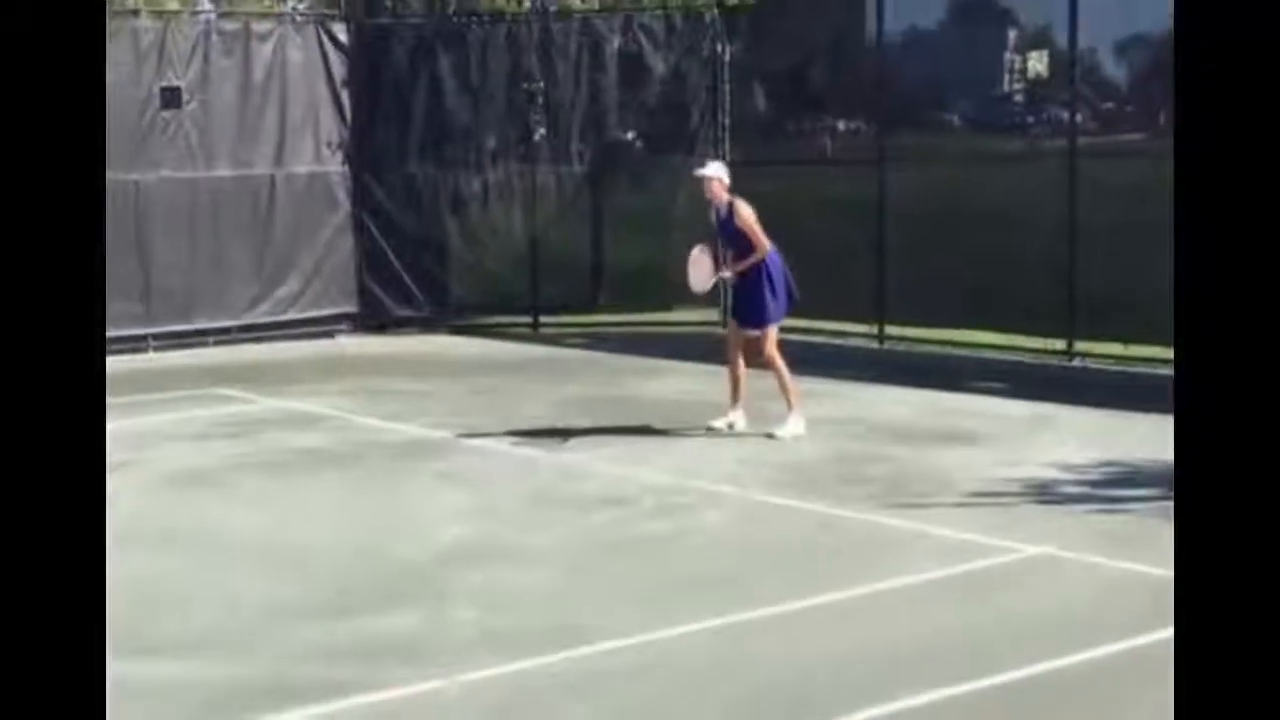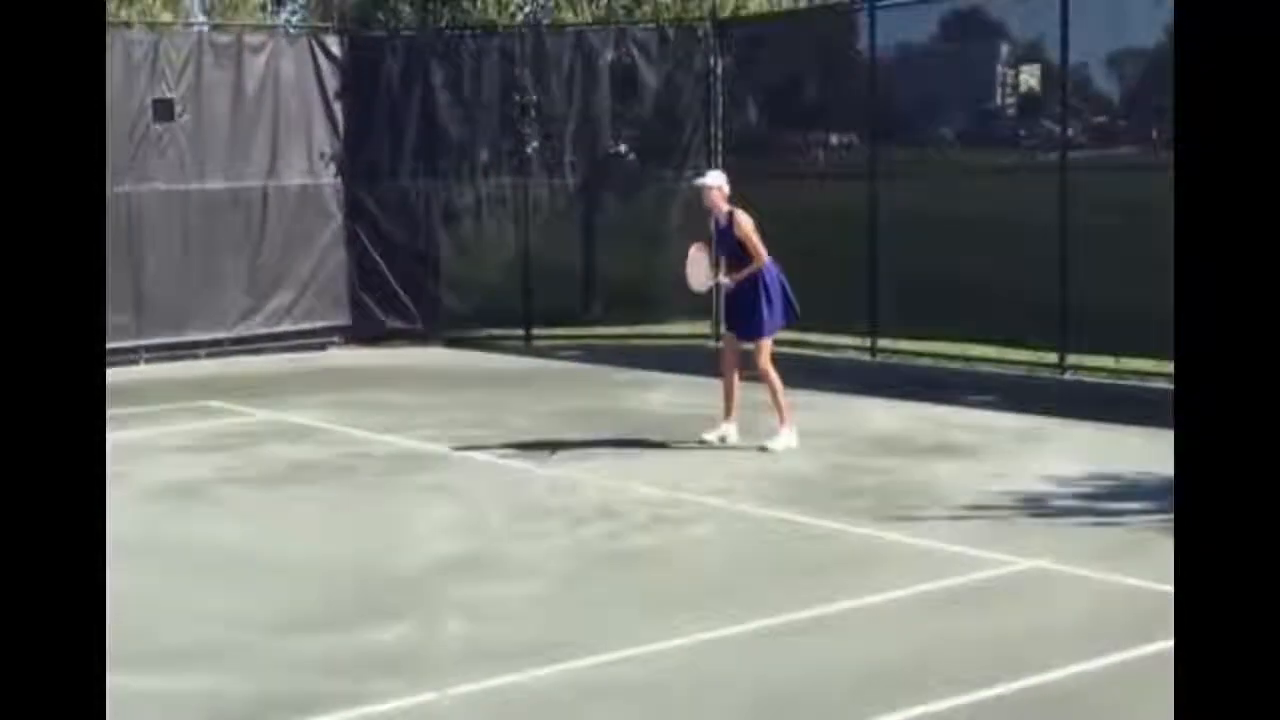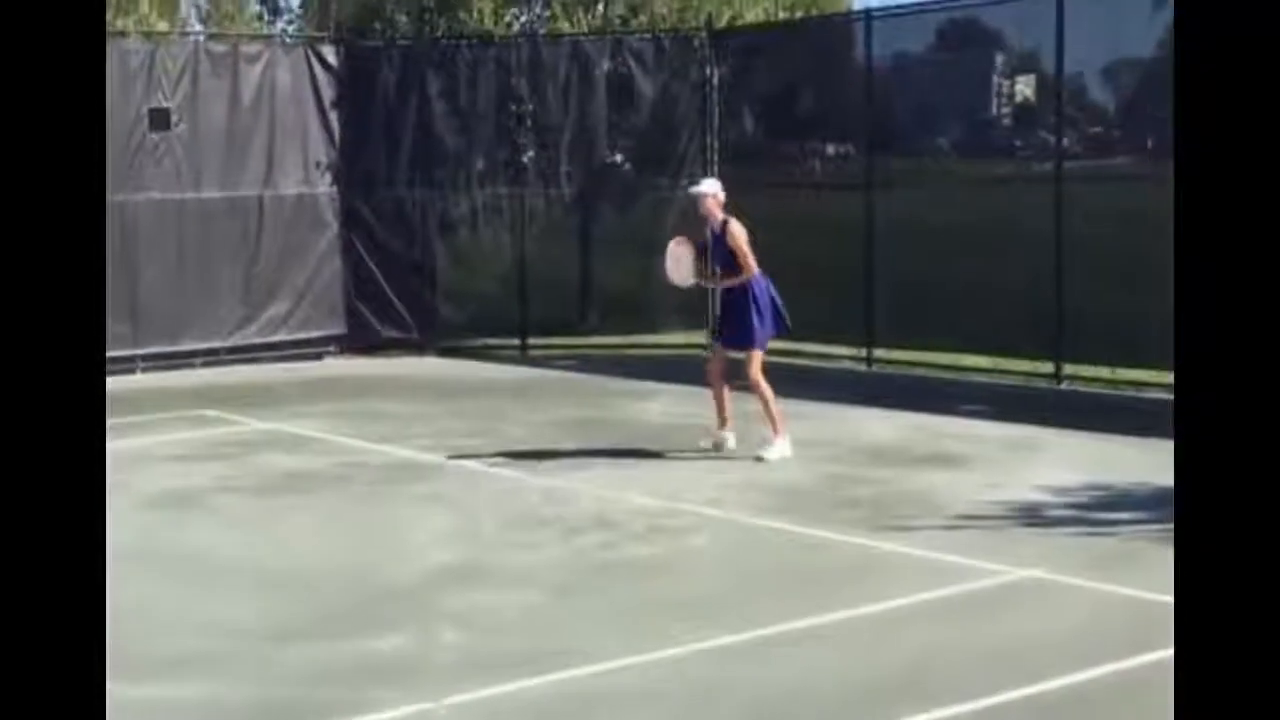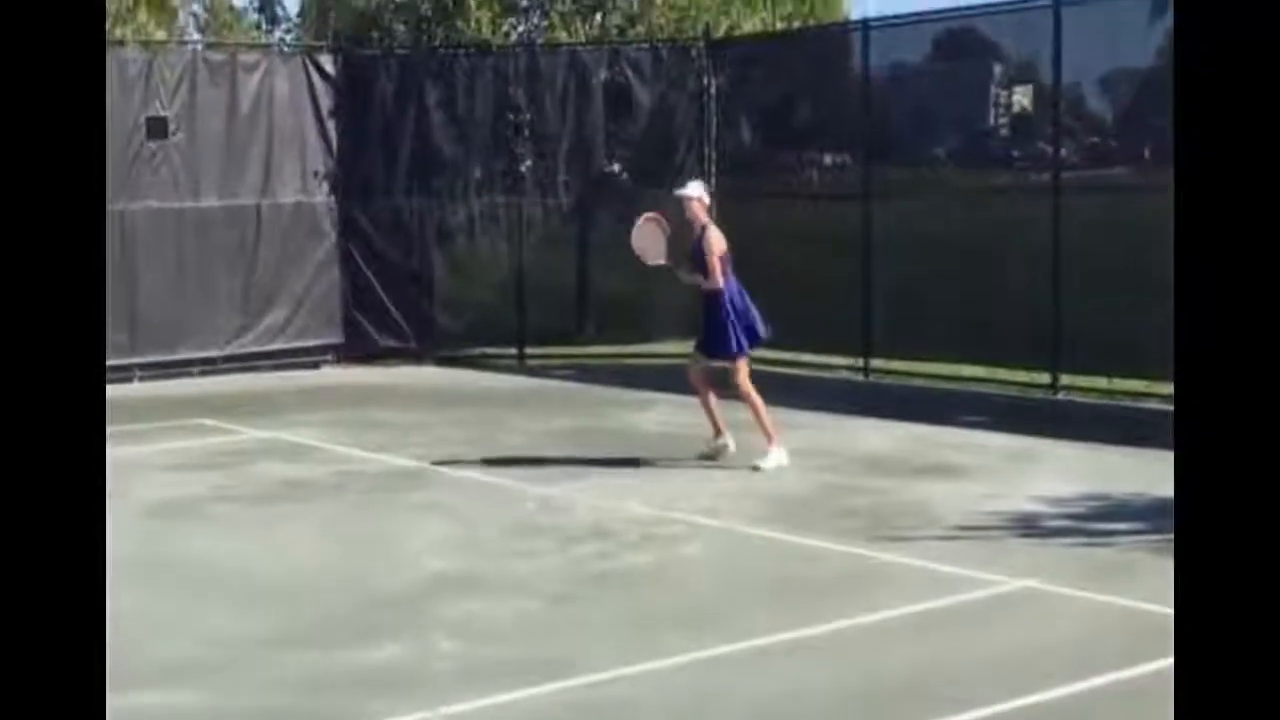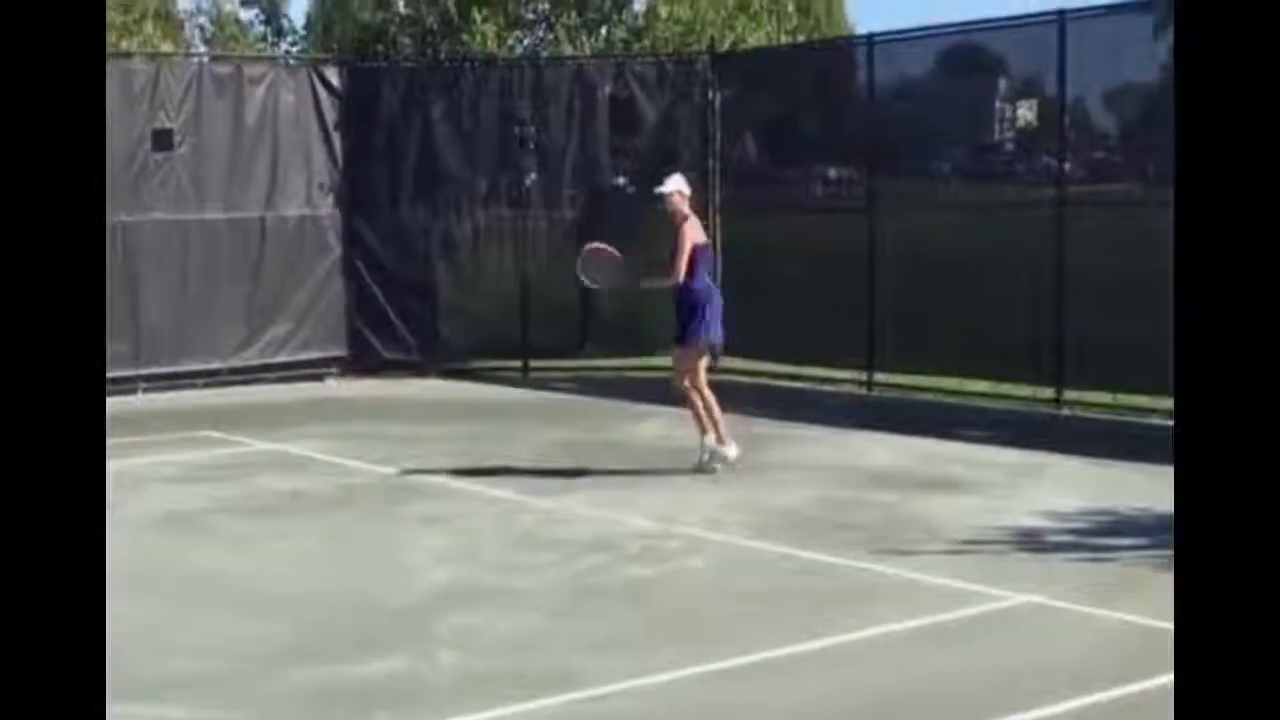
dt=0.2s
person 1, frame 1
left shoulder: (739, 209)
right shoulder: (715, 212)
left elbow: (764, 247)
left wrist: (736, 268)
right wrist: (728, 269)
left hip: (765, 277)
right hip: (745, 280)
left knee: (768, 352)
right knee: (733, 347)
left ankle: (795, 417)
right ankle: (736, 413)
person 1, frame 2
left shoulder: (739, 219)
right shoulder: (714, 222)
left elbow: (762, 259)
left wrist: (734, 278)
right wrist: (723, 276)
left hip: (762, 289)
right hip: (740, 292)
left knee: (762, 364)
right knee: (727, 360)
left ankle: (787, 429)
right ankle: (728, 425)
person 1, frame 3
left shoulder: (732, 229)
right shoulder: (710, 229)
left elbow: (752, 271)
left wrist: (721, 283)
right wrist: (711, 279)
left hip: (752, 301)
right hip: (732, 301)
left knee: (753, 375)
right knee: (714, 367)
left ankle: (780, 439)
right ankle: (724, 432)
person 1, frame 4
left shoulder: (710, 235)
right shoulder: (699, 233)
left elbow: (718, 282)
left wrist: (693, 279)
right wrist: (692, 276)
left hip: (729, 310)
right hip: (715, 311)
left knee: (742, 384)
right knee: (695, 373)
left ankle: (776, 448)
right ankle: (721, 438)
person 1, frame 5
left shoulder: (687, 226)
right shoulder: (687, 224)
left elbow: (678, 277)
left wrist: (651, 284)
right wrist: (661, 280)
left hip: (699, 303)
right hip: (692, 305)
left knee: (689, 379)
right knee: (682, 378)
left ankle: (723, 442)
right ankle: (711, 440)
